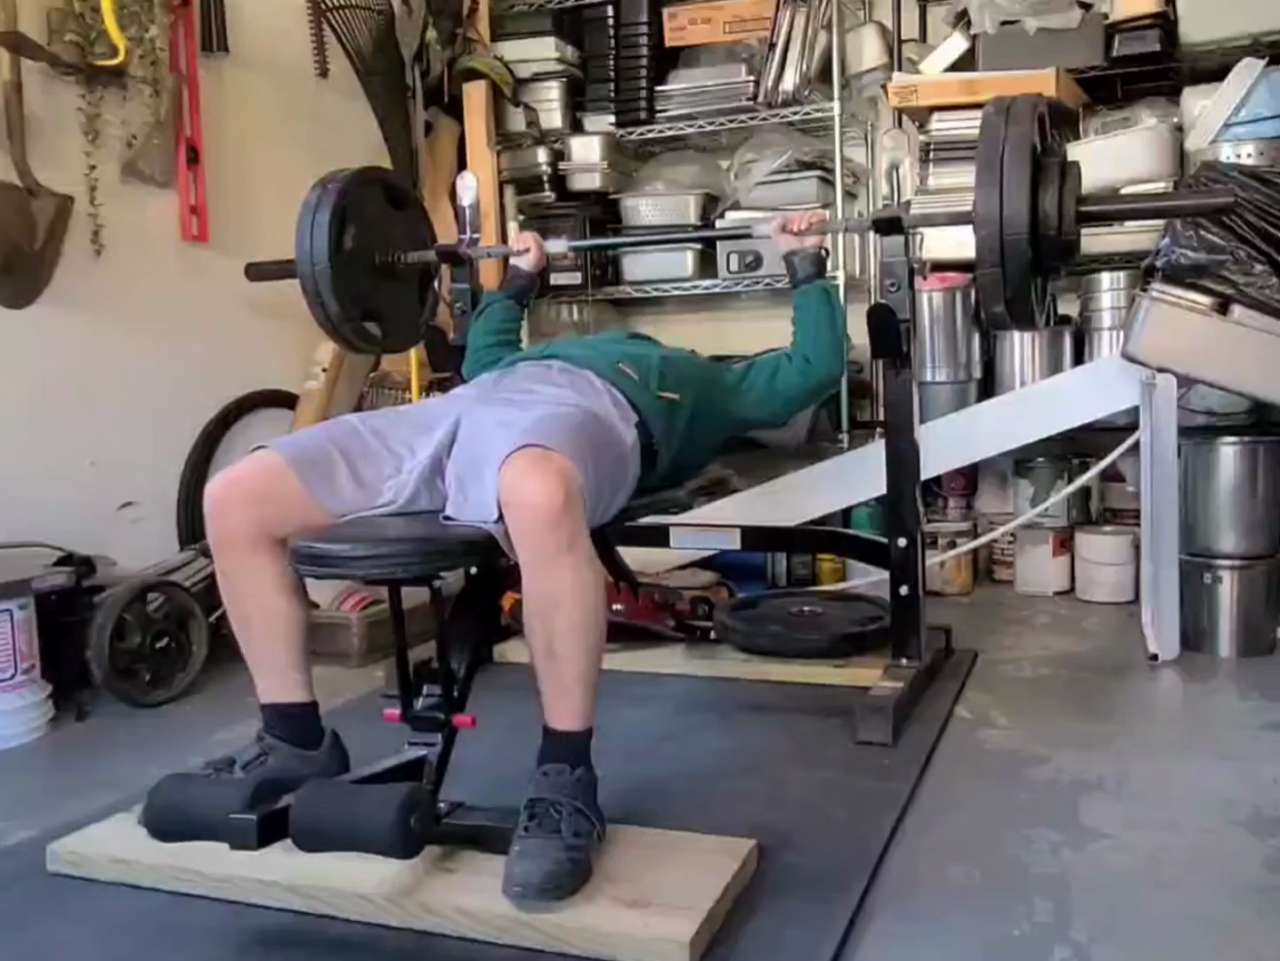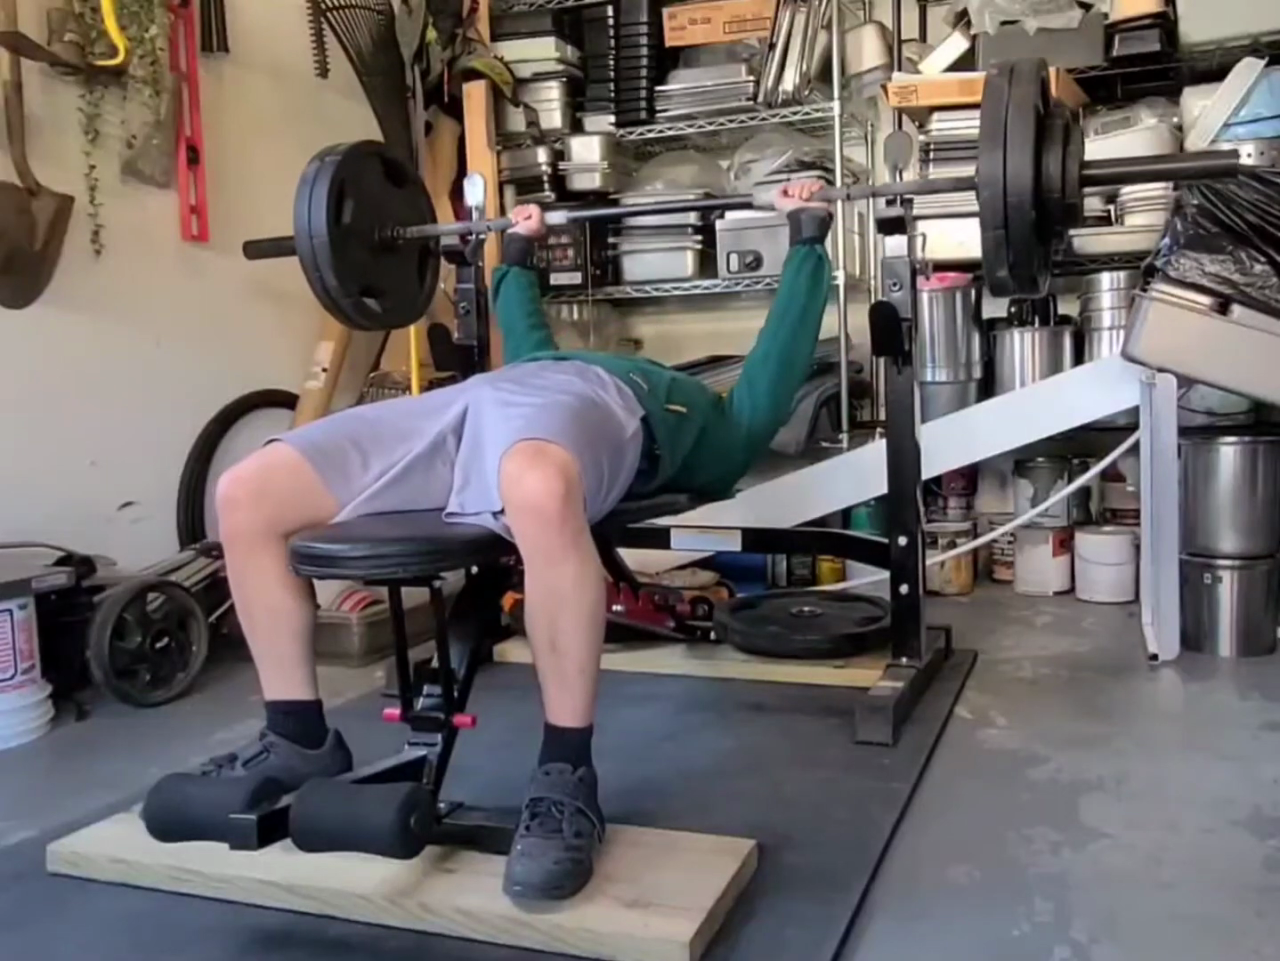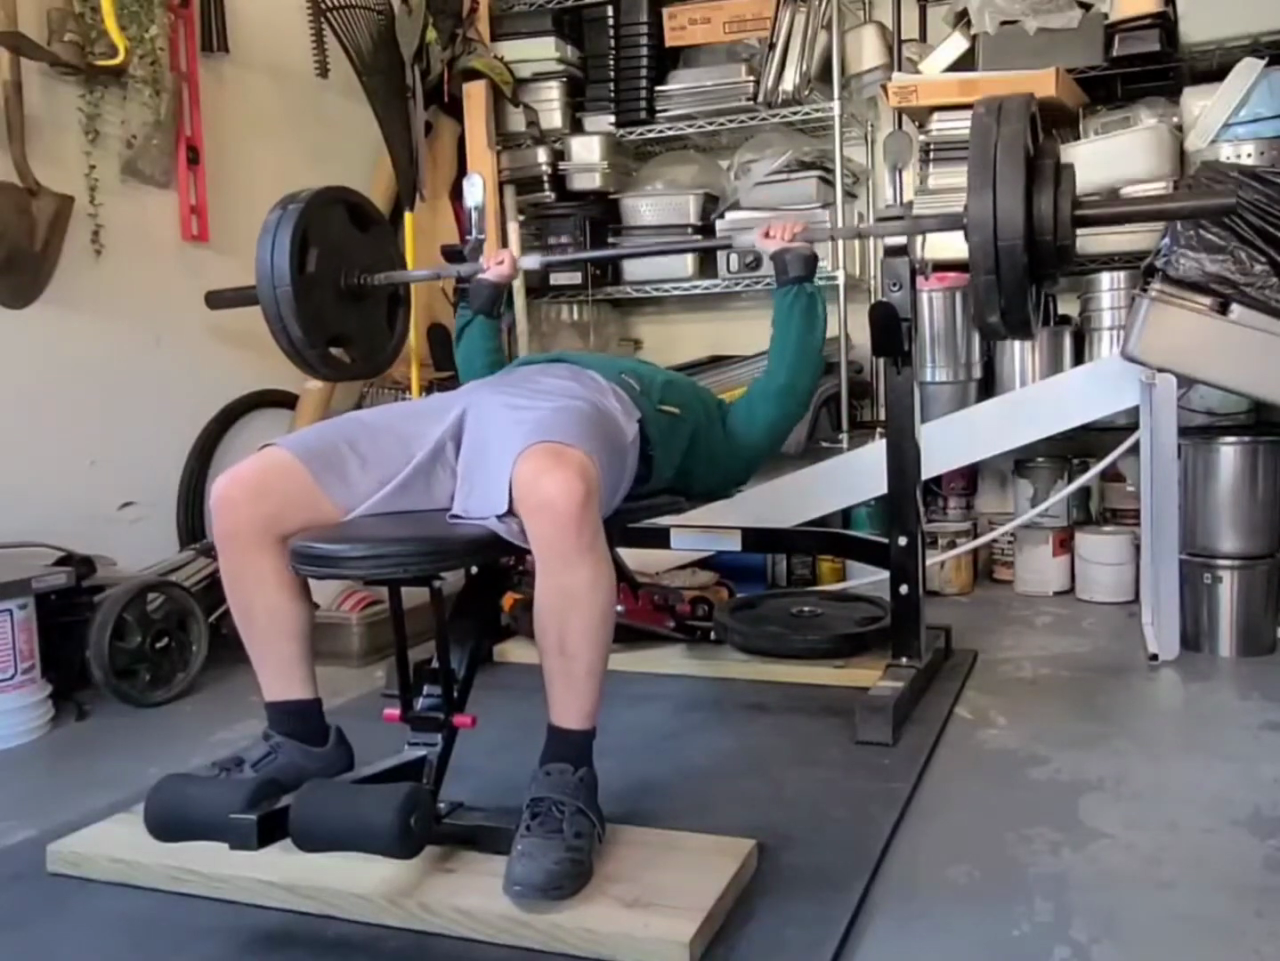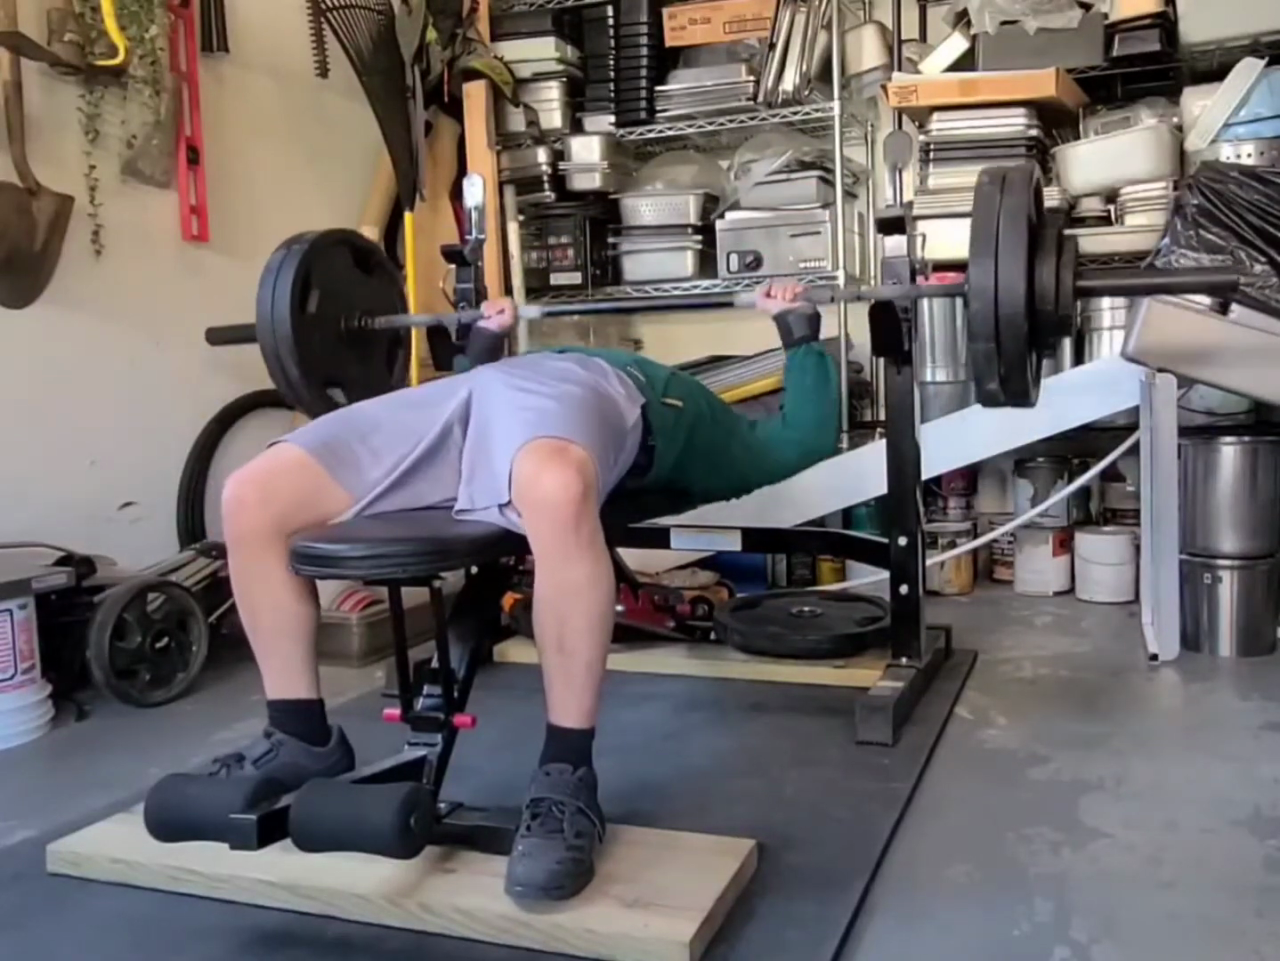
dt=1s
person 1, frame 1
left shoulder: (716, 390)
right shoulder: (604, 349)
left elbow: (817, 367)
right elbow: (483, 364)
left wrist: (805, 266)
right wrist: (515, 282)
right hip: (464, 408)
left knee: (538, 498)
right knee: (234, 502)
left ankle: (565, 781)
right ankle: (297, 745)
person 1, frame 2
left shoulder: (724, 430)
right shoulder: (606, 372)
left elbow: (783, 350)
right elbow: (528, 343)
left wrist: (807, 235)
right wrist: (517, 253)
left knee: (539, 494)
right knee: (243, 496)
left ankle: (565, 779)
right ankle: (298, 743)
person 1, frame 3
left shoulder: (717, 433)
left elbow: (788, 391)
right elbow: (486, 378)
left wrist: (794, 273)
right wrist: (484, 296)
left knee: (557, 497)
right knee: (240, 500)
left ankle: (566, 780)
right ankle: (302, 743)
person 1, frame 4
left shoulder: (720, 433)
left elbow: (808, 438)
left wrist: (798, 332)
right wrist: (483, 342)
left knee: (555, 494)
right knee: (251, 497)
left ankle: (566, 782)
right ankle: (303, 740)
